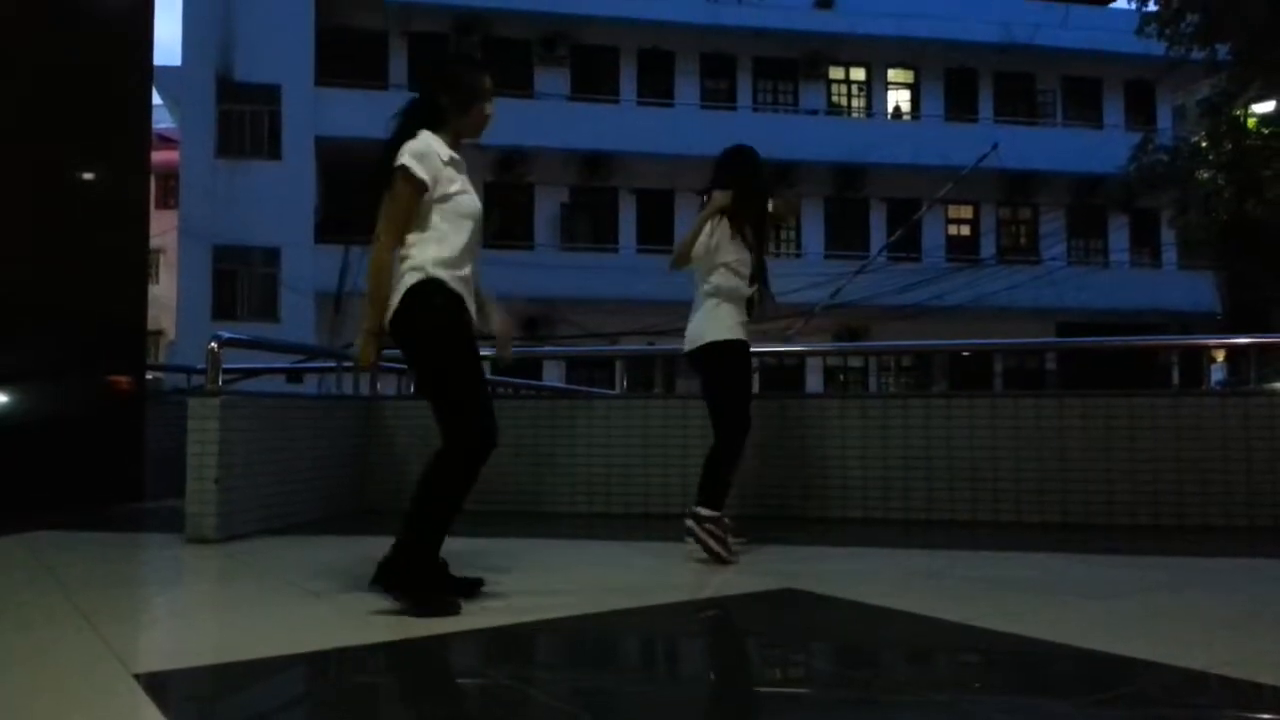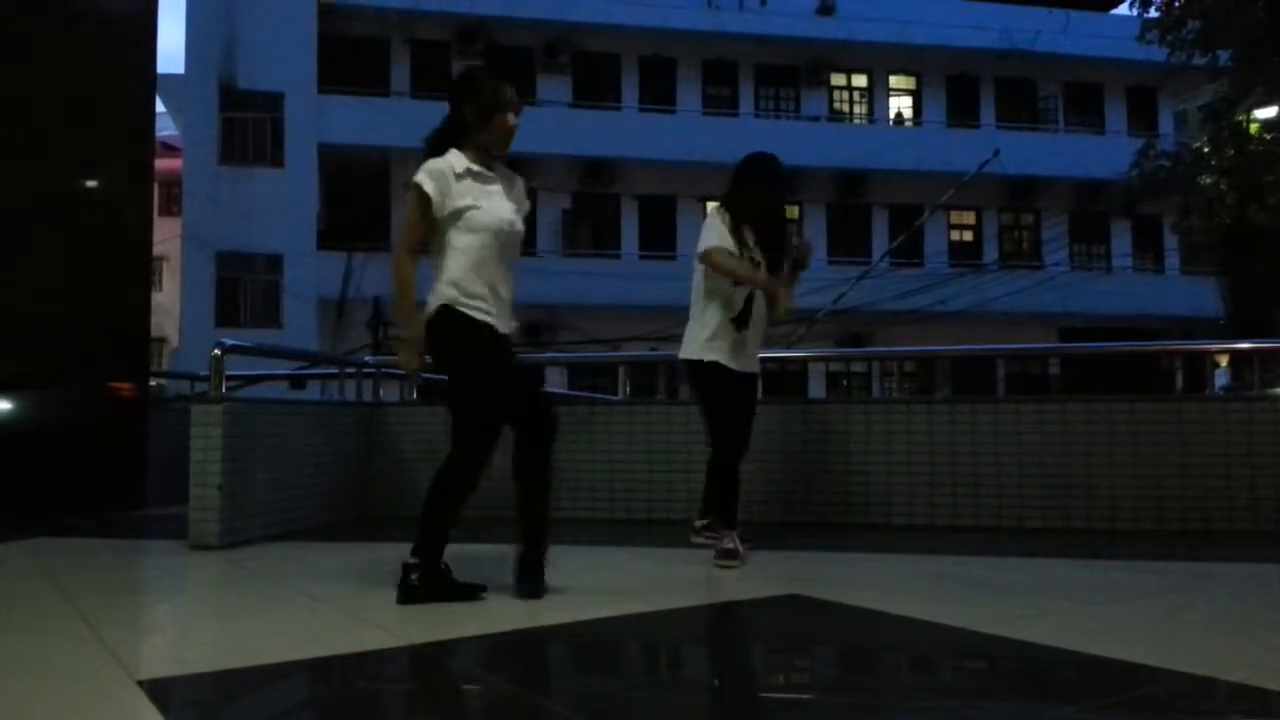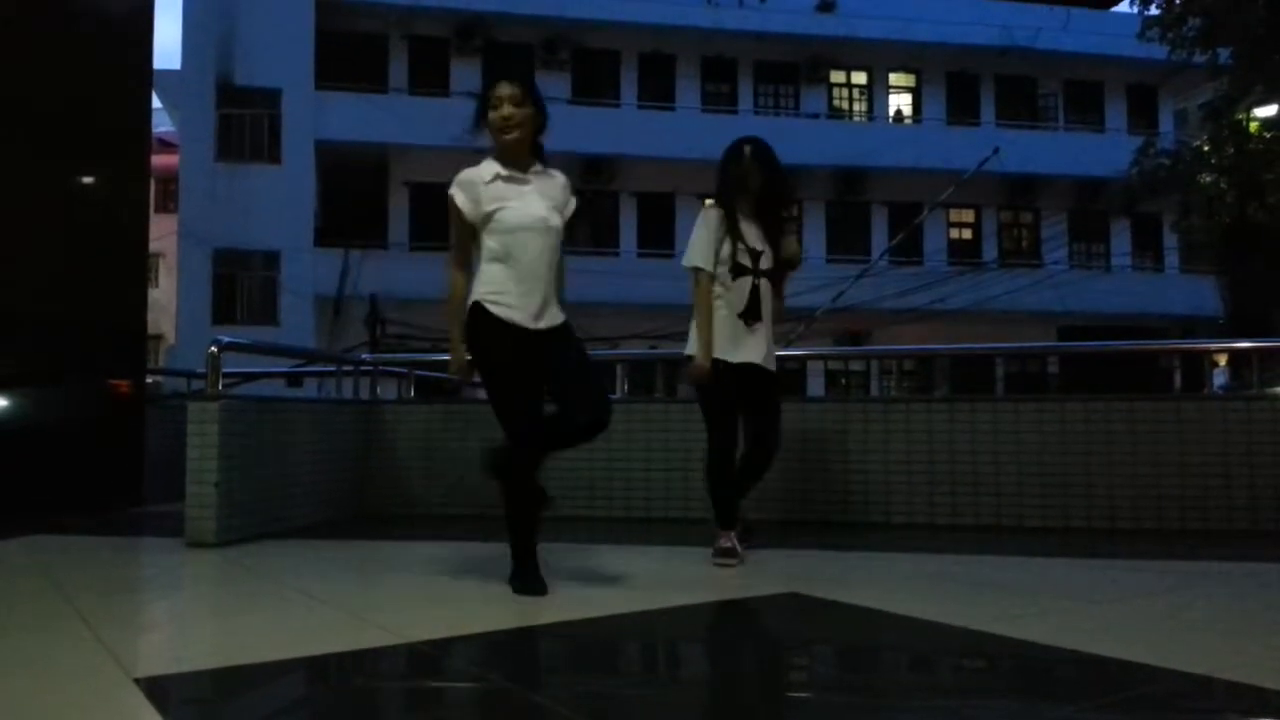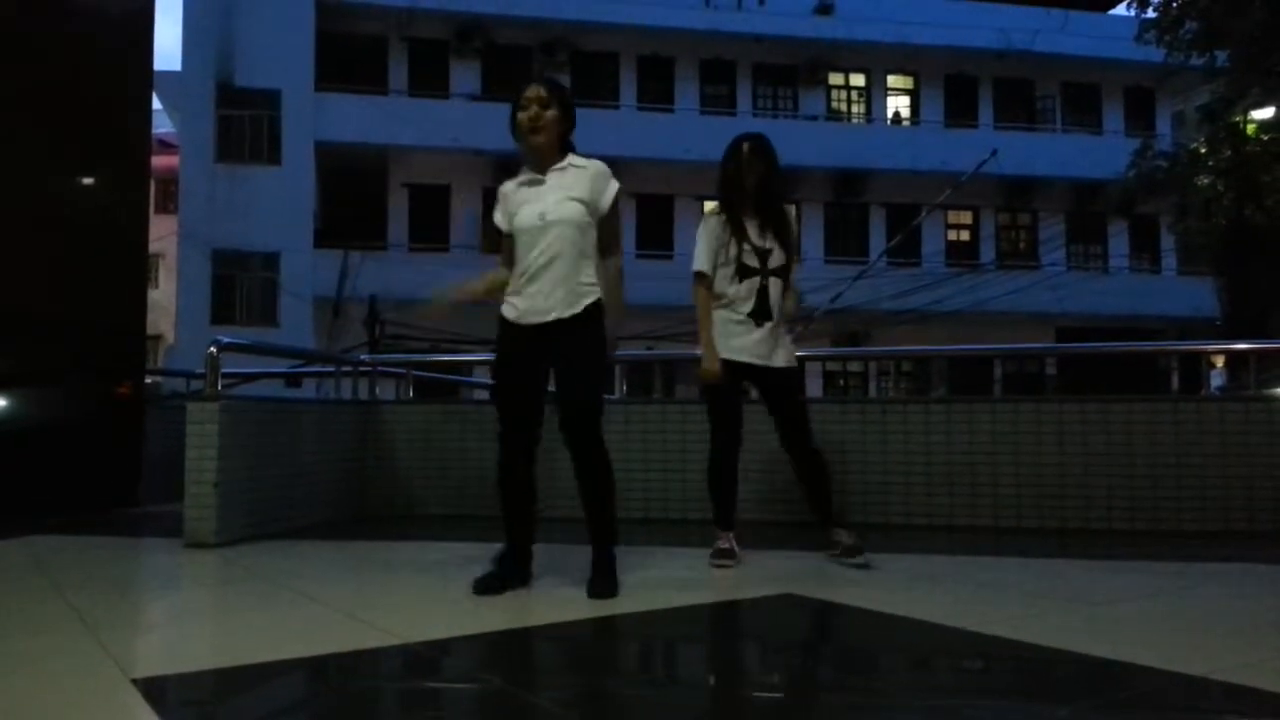
dt=0.3s
person 1, frame 1
left shoulder: (452, 165)
right shoulder: (421, 152)
right elbow: (385, 243)
left wrist: (489, 309)
right wrist: (372, 327)
left hip: (449, 312)
right hip: (429, 308)
left knee: (474, 437)
right knee: (469, 435)
left ankle: (421, 563)
right ankle: (404, 563)
person 1, frame 2
left shoulder: (512, 185)
right shoulder: (439, 174)
right elbow: (407, 257)
right wrist: (410, 337)
left hip: (492, 329)
right hip: (459, 325)
left knee: (472, 448)
right knee: (538, 421)
left ankle: (424, 570)
right ankle: (532, 555)
person 1, frame 3
left shoulder: (557, 185)
right shoulder: (473, 182)
right elbow: (460, 266)
right wrist: (457, 340)
left hip: (550, 325)
right hip: (496, 324)
left knee: (592, 413)
right knee: (525, 435)
left ankle: (514, 464)
right ankle: (524, 560)
person 1, frame 4
left shoulder: (593, 174)
right shoulder: (510, 193)
left elbow: (609, 254)
right elbow: (512, 272)
left wrist: (609, 313)
right wrist: (464, 294)
left hip: (577, 323)
right hip: (519, 325)
left knee: (582, 438)
right knee: (516, 441)
left ankle: (603, 558)
right ankle: (516, 556)
person 2, frame 1
left shoulder: (746, 226)
right shoulder: (717, 223)
left elbow: (750, 285)
right elbow: (678, 259)
left wrist: (770, 226)
right wrist: (708, 212)
left hip: (725, 337)
right hip: (718, 336)
left knee: (729, 430)
right knee: (735, 426)
left ankle: (707, 516)
right ankle: (707, 512)
person 2, frame 2
left shoulder: (769, 237)
right shoulder: (721, 220)
left elbow: (771, 304)
right elbow: (719, 260)
left wrist: (795, 266)
right wrist: (768, 282)
left hip: (742, 357)
right hip: (708, 353)
left knee: (735, 443)
right knee: (726, 441)
left ankle: (708, 520)
right ankle: (727, 532)
person 2, frame 3
left shoulder: (772, 225)
right shoulder: (715, 217)
right elbow: (701, 285)
left wrist: (788, 263)
right wrist: (704, 349)
left hip: (758, 354)
right hip: (717, 352)
left knee: (766, 443)
right knee: (723, 441)
left ankle: (730, 510)
right ankle: (727, 531)
person 2, frame 4
left shoulder: (782, 221)
right shoulder: (716, 221)
right elbow: (702, 287)
left wrist: (787, 303)
right wrist: (708, 349)
left hip: (774, 353)
right hip: (727, 351)
left knee: (800, 441)
right knee: (725, 443)
left ankle: (836, 531)
right ankle: (725, 534)
